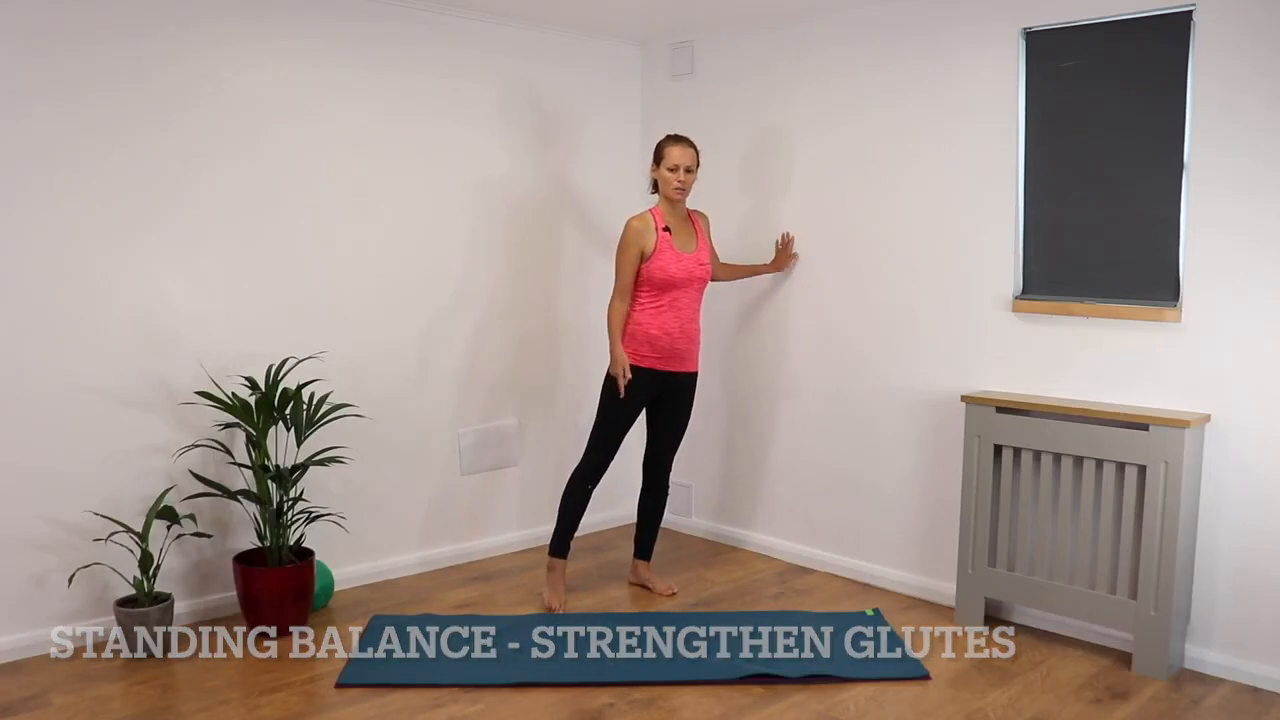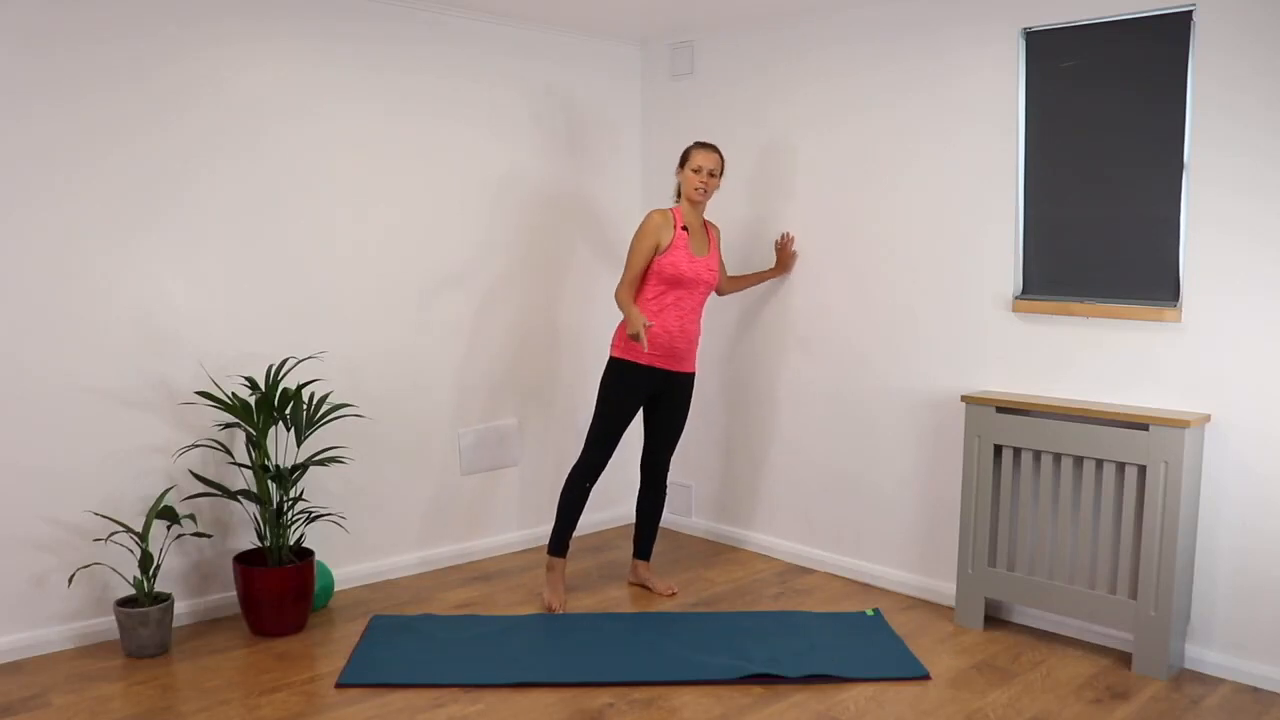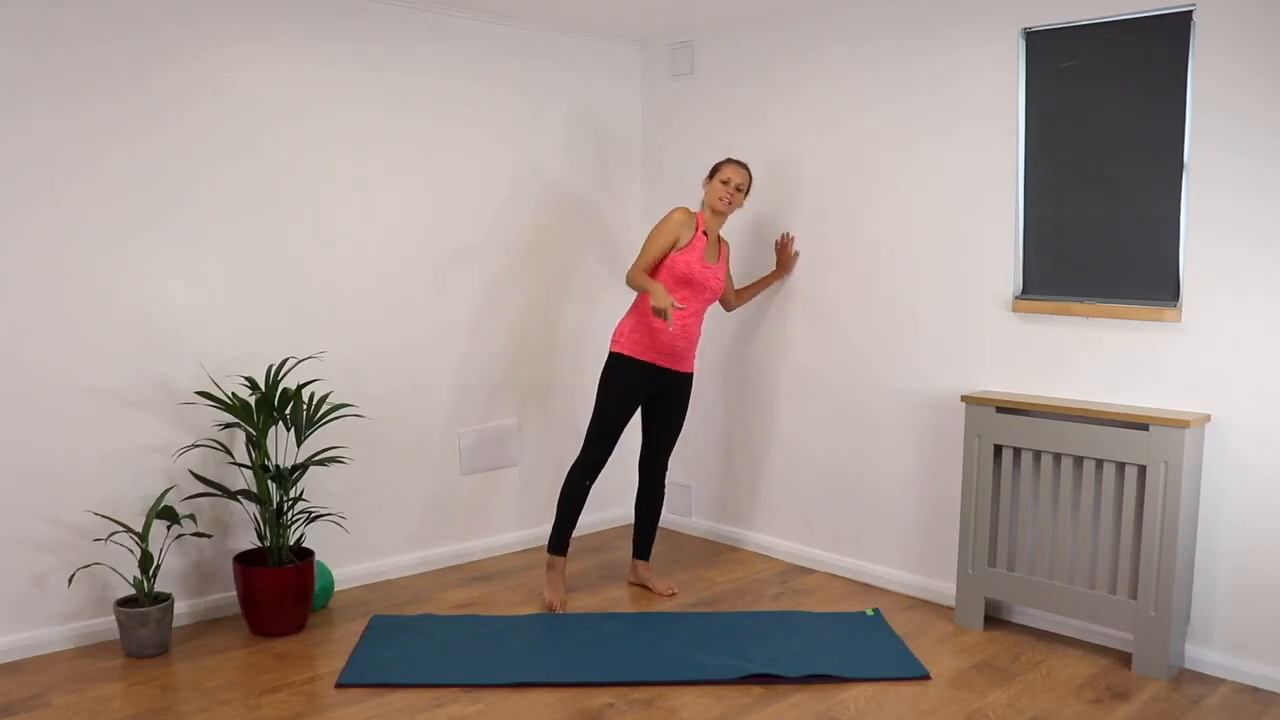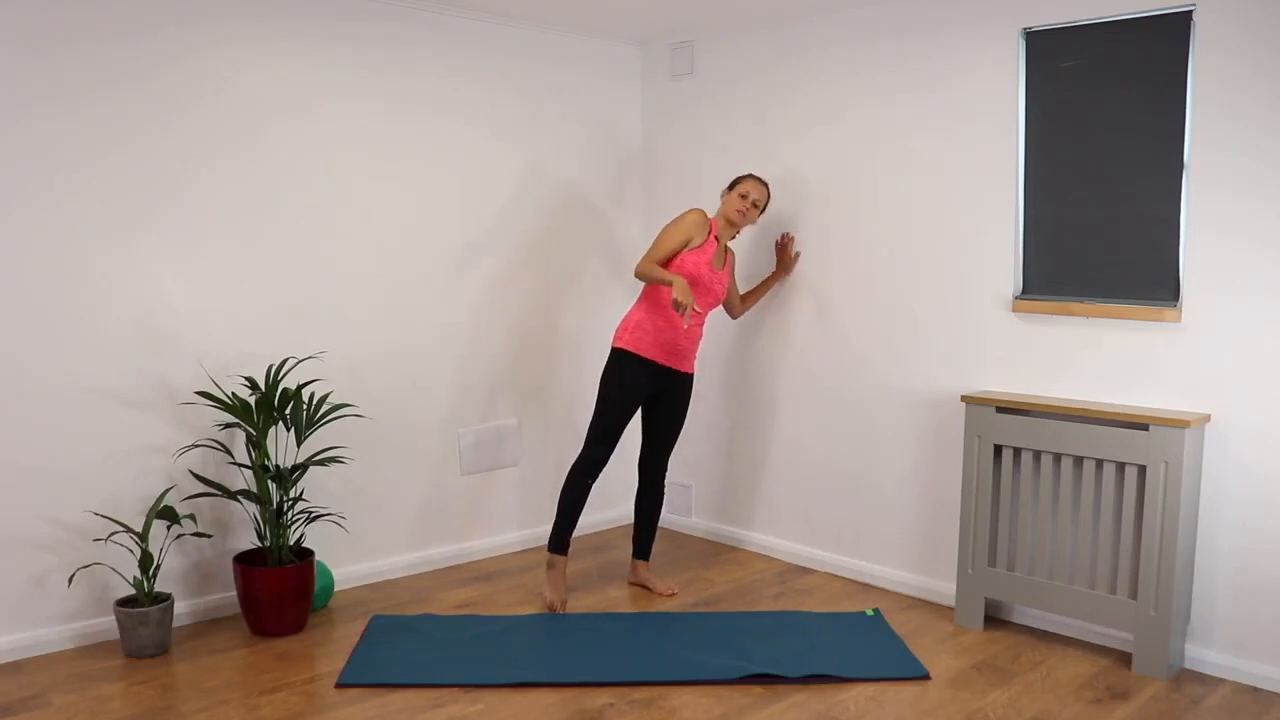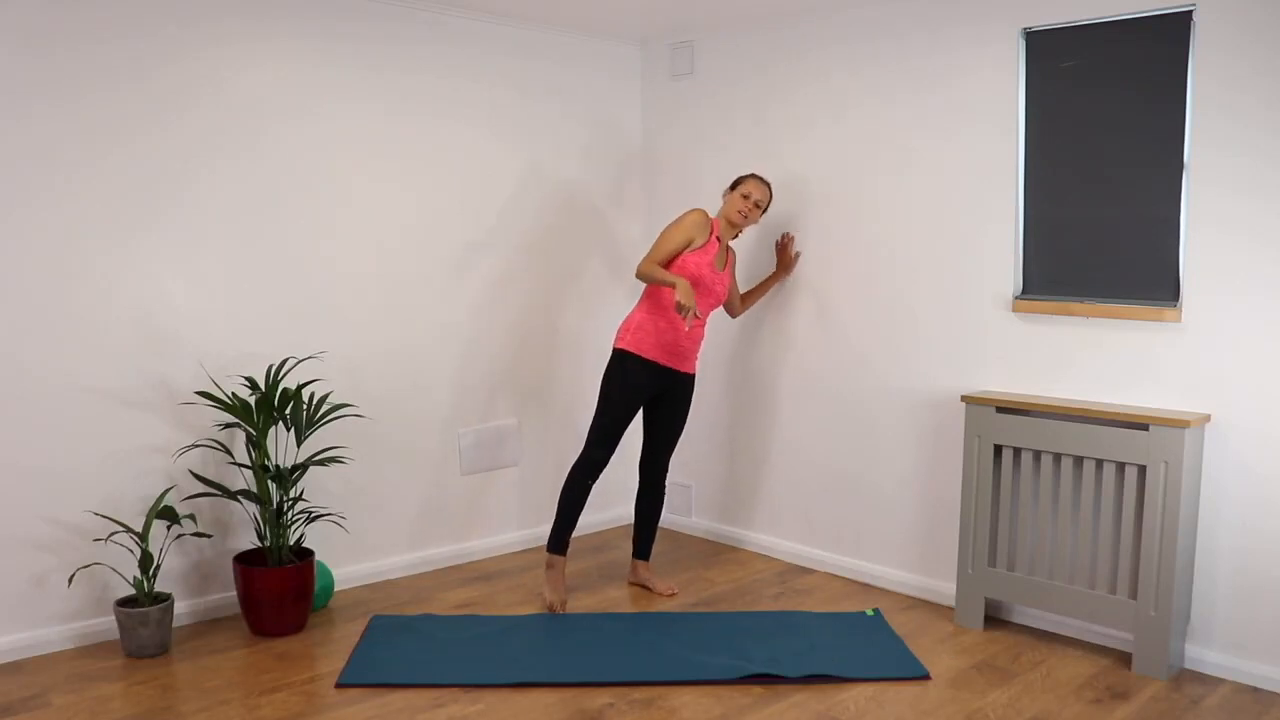
dt=0.3s
person 1, frame 1
left shoulder: (701, 223)
right shoulder: (640, 227)
left elbow: (713, 271)
right elbow: (620, 298)
left wrist: (770, 267)
right wrist: (616, 349)
left hip: (682, 369)
right hip: (638, 366)
left knee: (659, 469)
right knee: (596, 462)
left ankle: (641, 566)
right ankle: (556, 567)
person 1, frame 2
left shoulder: (712, 233)
right shoulder: (658, 222)
left elbow: (720, 285)
right elbow: (624, 288)
left wrist: (774, 271)
right wrist: (633, 314)
left hip: (680, 369)
right hip: (634, 361)
left knee: (657, 468)
right knee: (593, 459)
left ankle: (640, 565)
right ankle: (555, 566)
person 1, frame 3
left shoulder: (723, 248)
right shoulder: (681, 220)
left elbow: (730, 302)
right elbow: (634, 274)
left wrist: (776, 275)
right wrist: (656, 289)
left hip: (678, 370)
right hip: (634, 357)
left knee: (655, 468)
right knee: (594, 457)
left ankle: (640, 566)
right ankle: (555, 565)
person 1, frame 4
left shoulder: (728, 257)
right shoulder: (694, 222)
left elbow: (736, 308)
right elbow: (643, 267)
left wrist: (778, 274)
right wrist: (675, 280)
left hip: (679, 370)
right hip: (636, 355)
left knee: (655, 468)
right knee: (594, 455)
left ankle: (640, 565)
right ankle: (555, 563)
person 1, frame 5
left shoulder: (729, 255)
right shoulder: (696, 222)
left elbow: (735, 307)
right elbow: (644, 268)
left wrist: (778, 275)
right wrist: (679, 282)
left hip: (680, 371)
right hip: (638, 355)
left knee: (656, 468)
right knee: (595, 455)
left ankle: (640, 565)
right ankle: (555, 562)
